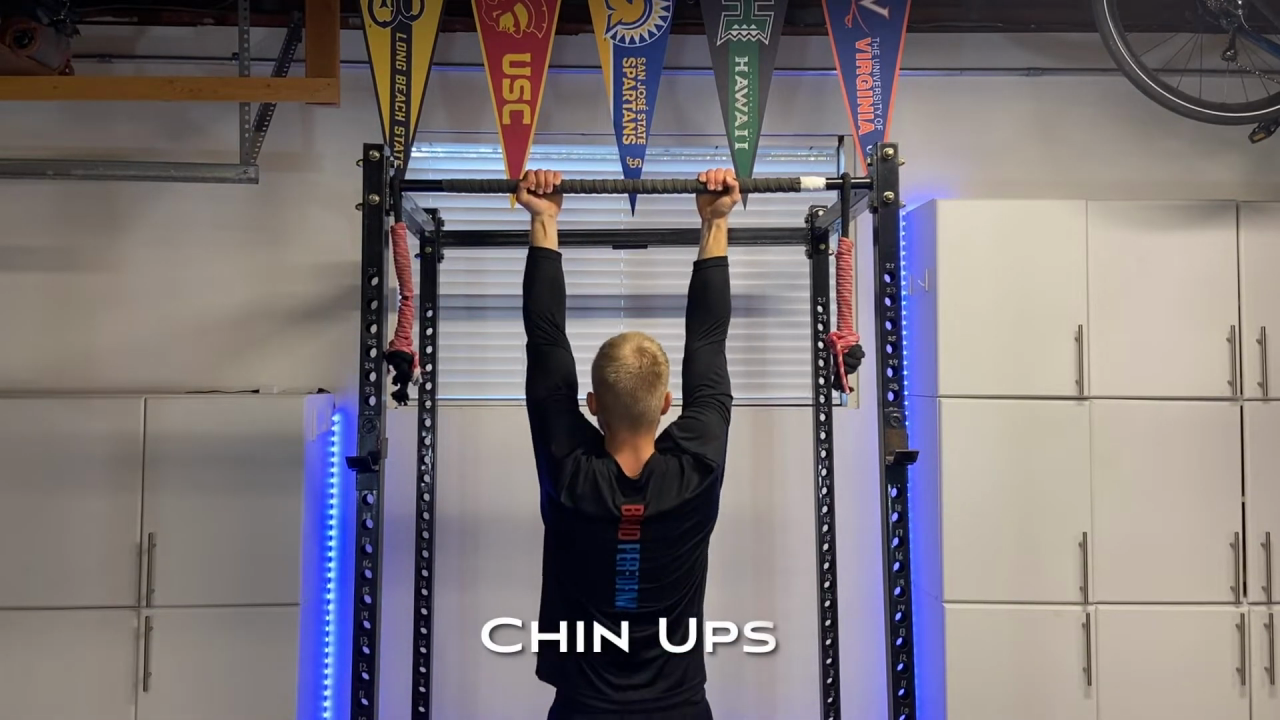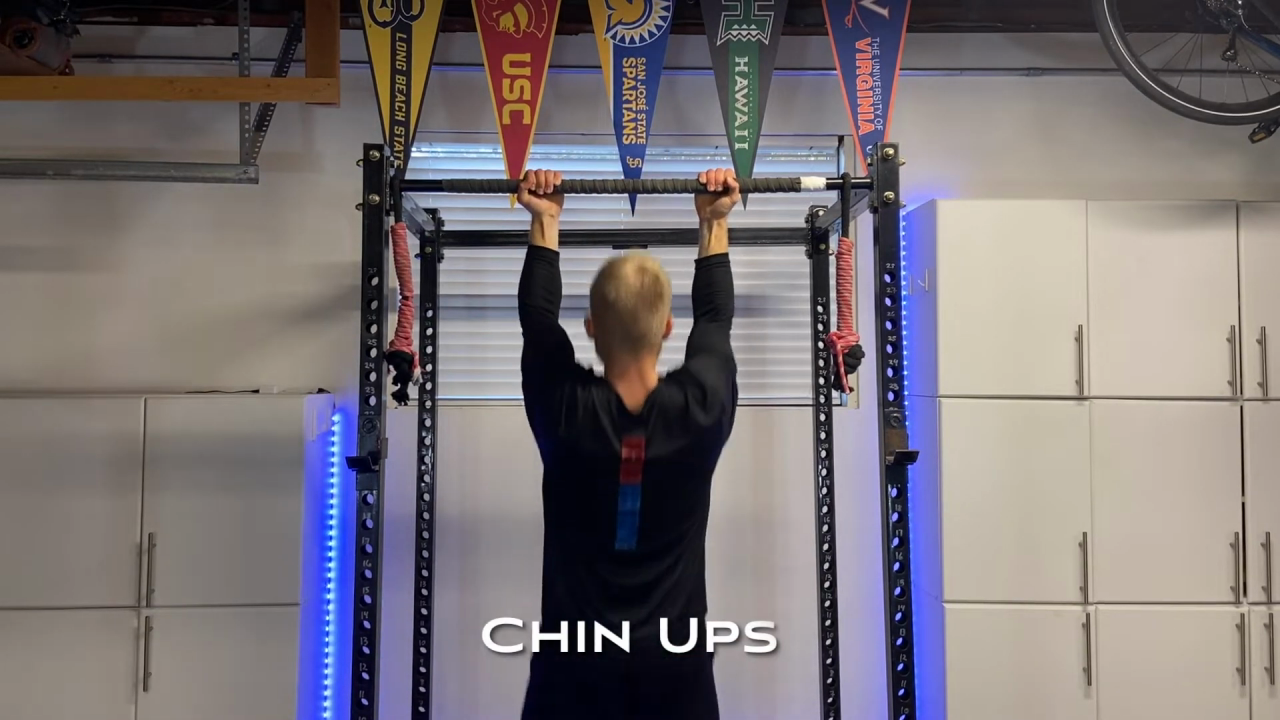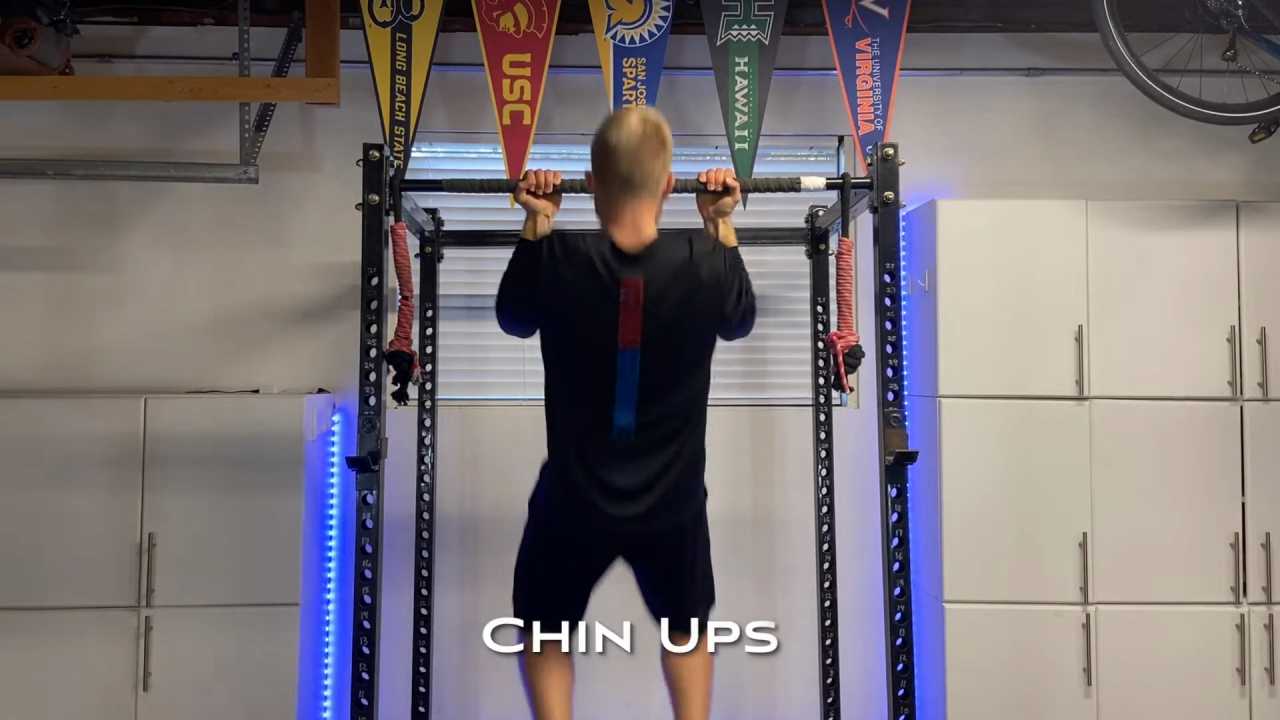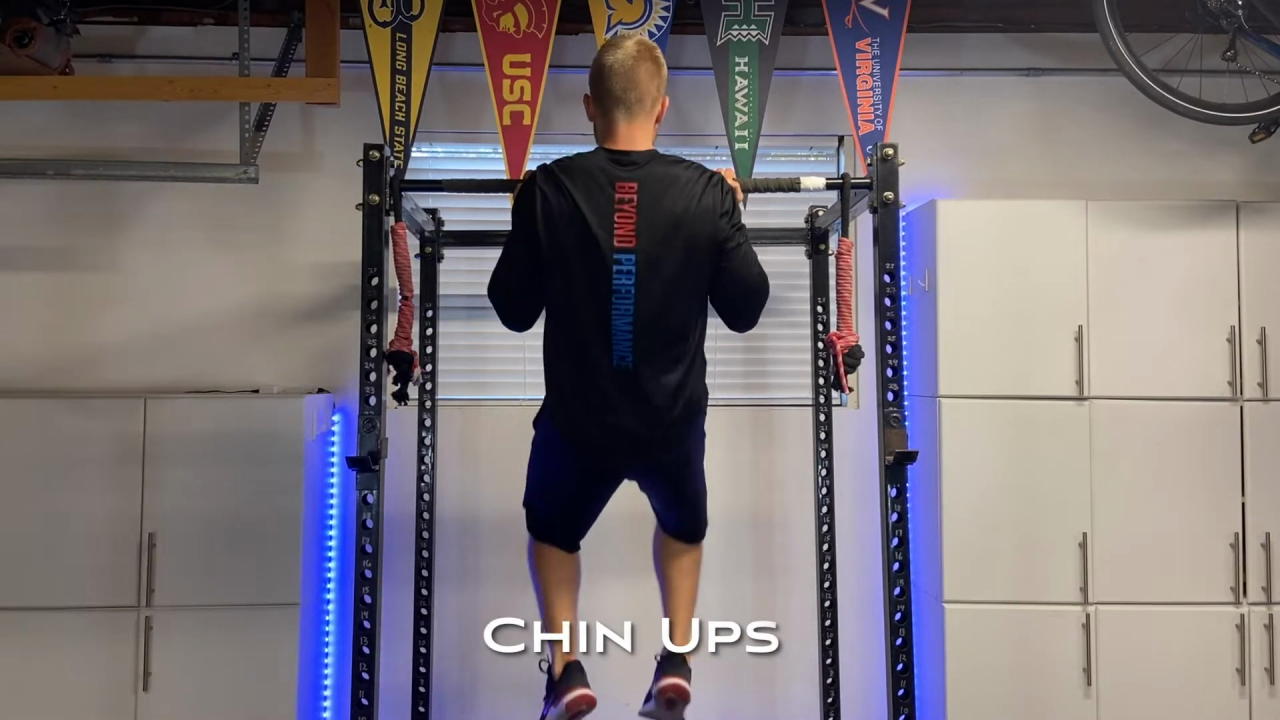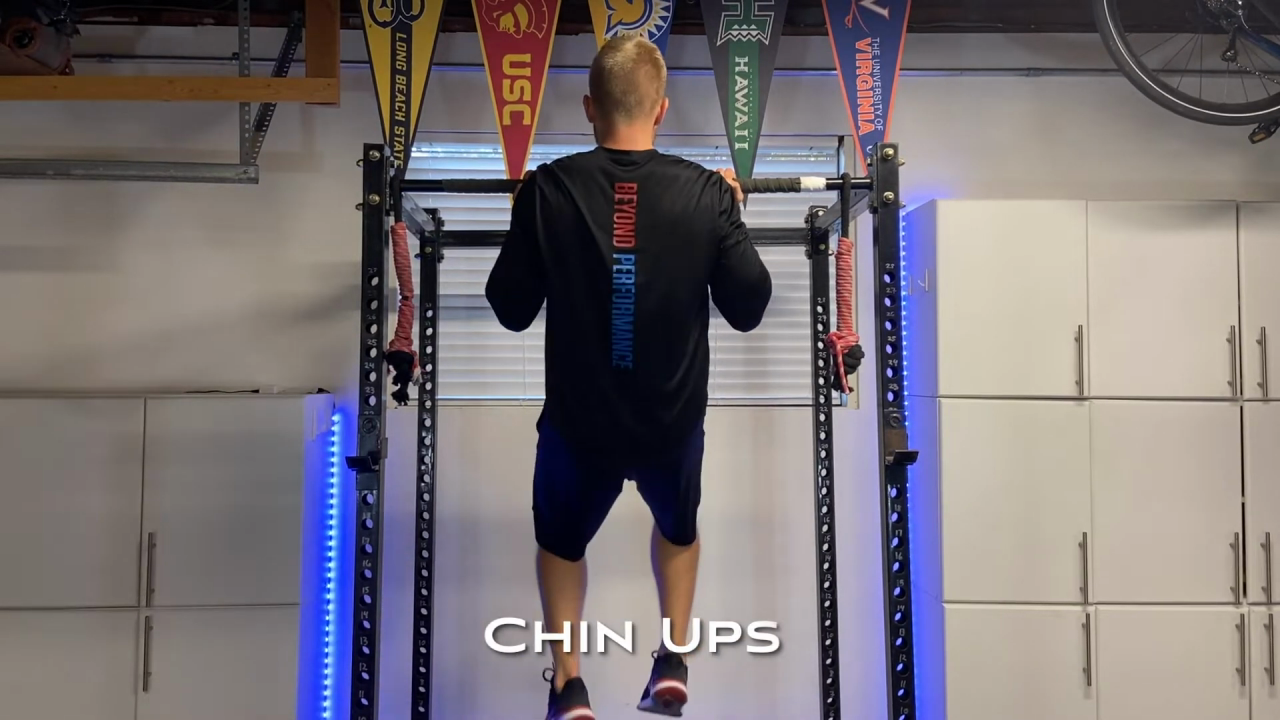
dt=0.3s
person 1, frame 1
left shoulder: (568, 475)
right shoulder: (696, 472)
left elbow: (546, 339)
right elbow: (707, 339)
left wrist: (544, 224)
right wrist: (715, 224)
person 1, frame 2
left shoulder: (564, 410)
right shoulder: (701, 409)
left elbow: (538, 319)
right elbow: (716, 318)
left wrist: (544, 223)
right wrist: (714, 224)
left hip: (574, 642)
right hip: (674, 644)
person 1, frame 3
left shoulder: (557, 267)
right shoulder: (704, 267)
left elbow: (512, 314)
right elbow: (739, 318)
left wrist: (536, 220)
right wrist: (722, 222)
left hip: (572, 506)
right hip: (671, 507)
left knee: (544, 634)
right knee: (686, 632)
person 1, frame 4
left shoulder: (548, 188)
right shoulder: (706, 193)
left elbow: (513, 309)
right elbow: (745, 309)
left hip: (576, 422)
right hip: (672, 422)
left knee: (553, 531)
right knee: (683, 527)
right ankle: (675, 664)
person 1, frame 5
left shoulder: (548, 189)
right shoulder: (705, 192)
left elbow: (511, 308)
right elbow: (748, 307)
left hip: (579, 423)
right hip: (672, 423)
left knee: (560, 543)
right knee: (678, 530)
right ankle: (672, 662)
